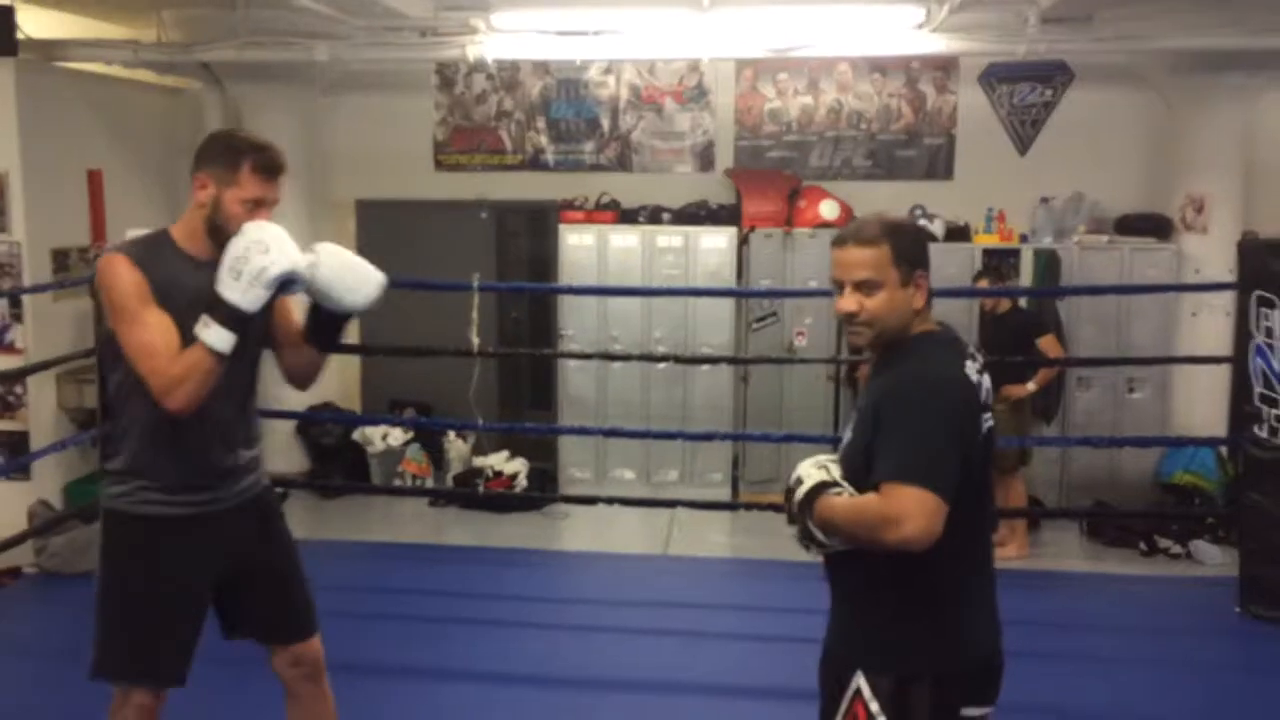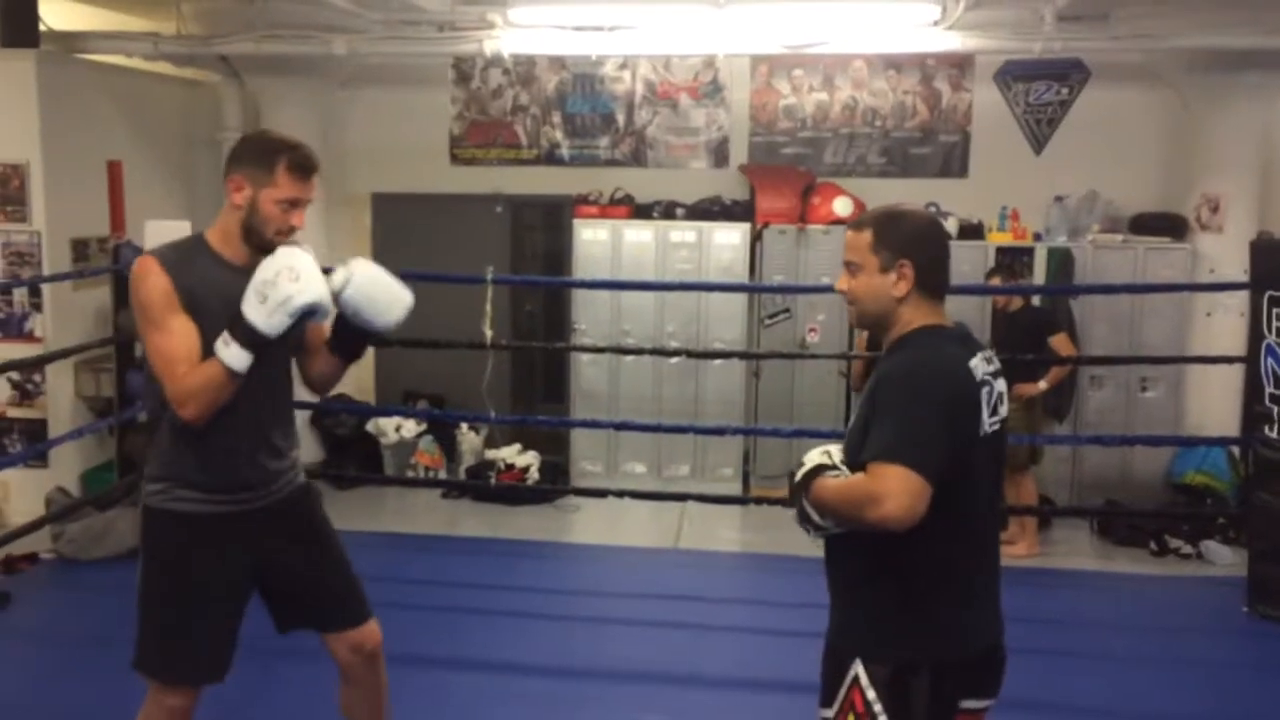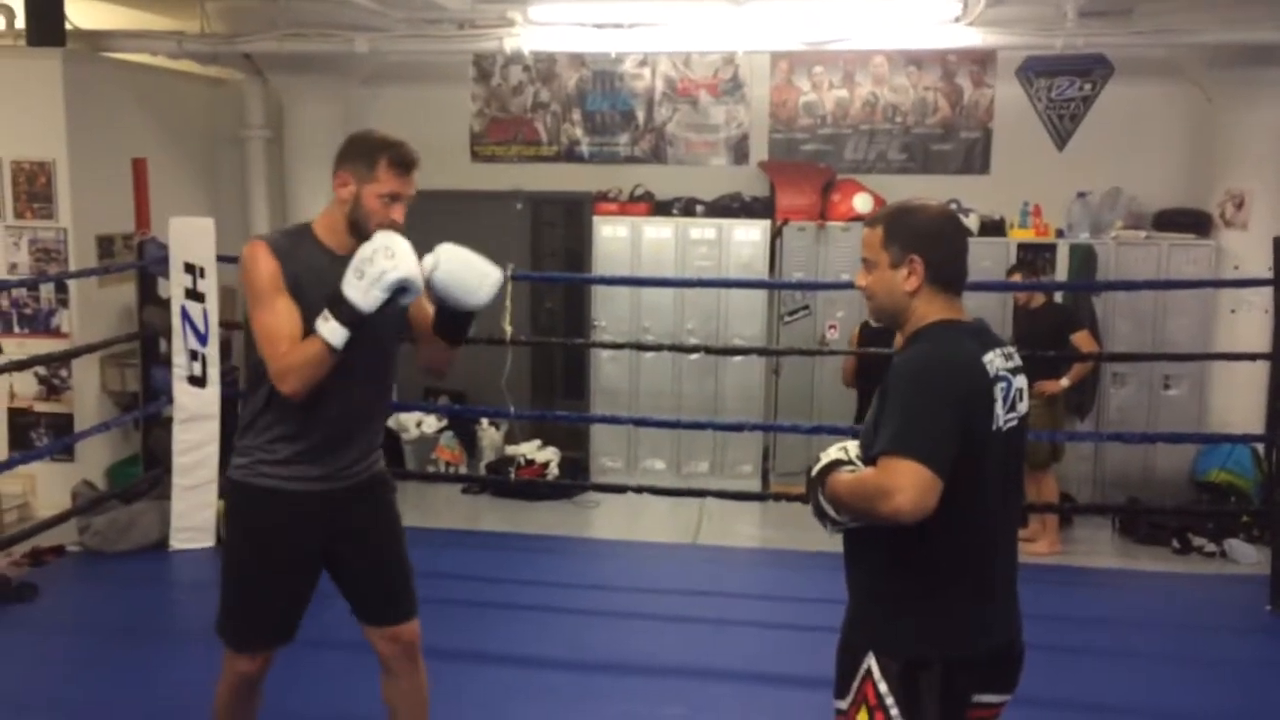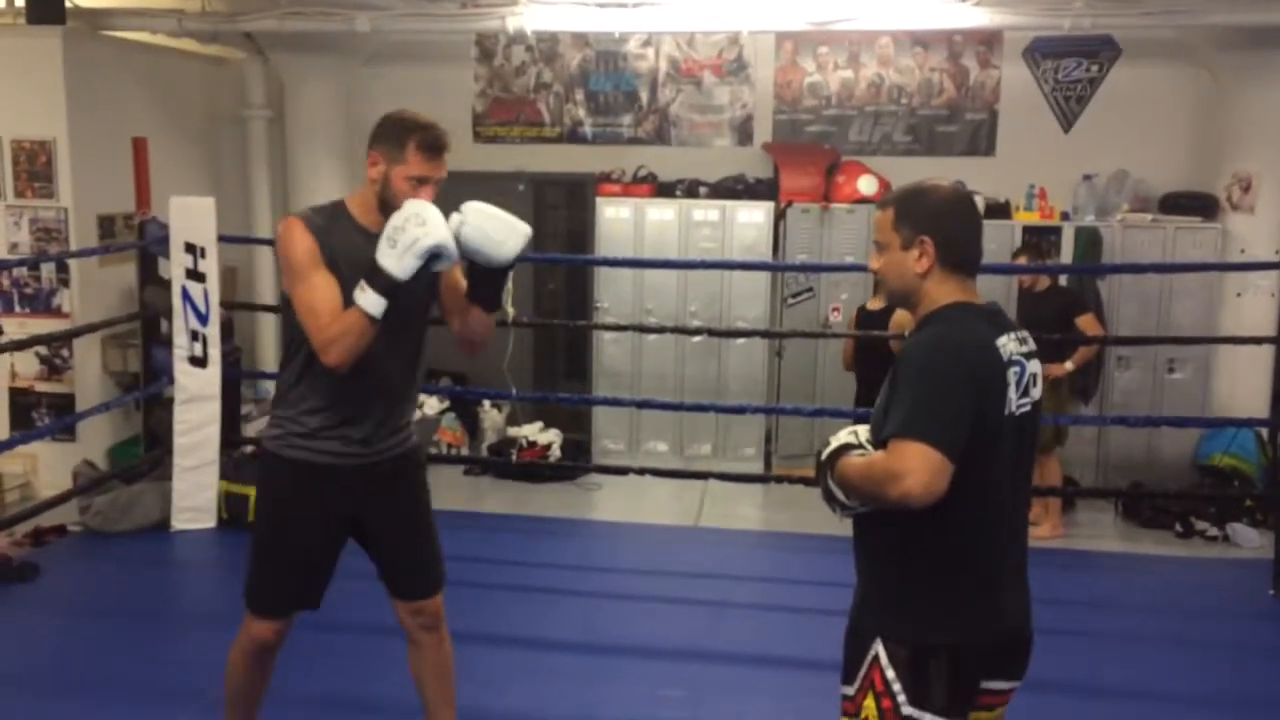
dt=0.7s
person 1, frame 1
left shoulder: (260, 265)
right shoulder: (127, 269)
left elbow: (297, 372)
right elbow: (175, 393)
left wrist: (327, 317)
right wrist: (230, 307)
left hip: (241, 499)
right hip: (153, 514)
left knee: (304, 658)
person 1, frame 2
left shoulder: (290, 270)
right shoulder: (160, 273)
left elbow: (318, 378)
right elbow: (189, 402)
left wrist: (355, 334)
right wrist: (252, 327)
left hip: (282, 498)
right hip: (191, 515)
left knee: (362, 646)
person 1, frame 3
left shoulder: (393, 258)
right shoulder: (270, 257)
left elbow: (435, 360)
right elbow: (289, 377)
left wrist: (456, 312)
right wrist: (352, 305)
left hip: (358, 481)
right hip: (272, 488)
left knee: (401, 641)
right knee: (248, 659)
person 1, frame 4
left shoulder: (427, 235)
right shoulder: (305, 234)
left elbow: (472, 337)
right elbow: (334, 349)
left wrist: (488, 272)
right wrist: (387, 272)
left hip: (390, 456)
right hip: (305, 459)
left knee: (425, 614)
right knee: (265, 627)
person 2, frame 1
left shoulder: (919, 385)
right shoulder: (938, 358)
left elbow: (908, 522)
left wrist: (817, 505)
right wrist: (845, 486)
left hip: (900, 654)
person 2, frame 2
left shoulder: (915, 374)
right shoulder: (964, 355)
left elbow: (892, 502)
left wrist: (815, 486)
right wrist: (846, 475)
left hip: (900, 646)
person 2, frame 3
left shoulder: (927, 367)
right shoulder: (992, 352)
left elbow: (902, 496)
left wrist: (833, 483)
right wrist: (866, 469)
left hip: (914, 641)
person 2, frame 4
left shoulder: (939, 349)
right shoulder: (1007, 336)
left elbow: (913, 480)
left wrist: (842, 467)
right wrist: (877, 452)
left hip: (921, 625)
person 3, frame 1
left shoulder: (1025, 319)
right shoulder: (987, 320)
left elbow: (1057, 356)
left wrist: (1030, 386)
left hip: (1012, 403)
left knee: (1012, 471)
right knee: (996, 469)
left ankle: (1020, 541)
right ankle: (1004, 529)
person 3, frame 2
left shoulder: (1037, 316)
right shoulder: (999, 317)
left elbow: (1069, 354)
left wrist: (1041, 385)
left hip: (1022, 401)
left knee: (1022, 469)
right knee: (1006, 467)
left ankle: (1030, 539)
right ankle: (1014, 527)
person 3, frame 3
left shoulder: (1059, 313)
right shoulder: (1020, 313)
left elbow: (1091, 352)
left wrist: (1064, 382)
left hip: (1044, 399)
left knee: (1043, 467)
right knee: (1027, 465)
left ankle: (1052, 537)
right ankle: (1035, 525)
person 3, frame 4
left shoulder: (1065, 297)
right shoulder: (1025, 296)
left elbow: (1096, 335)
left wrist: (1068, 365)
left hip: (1049, 382)
left knee: (1046, 450)
left ankle: (1054, 521)
right ankle: (1038, 509)
